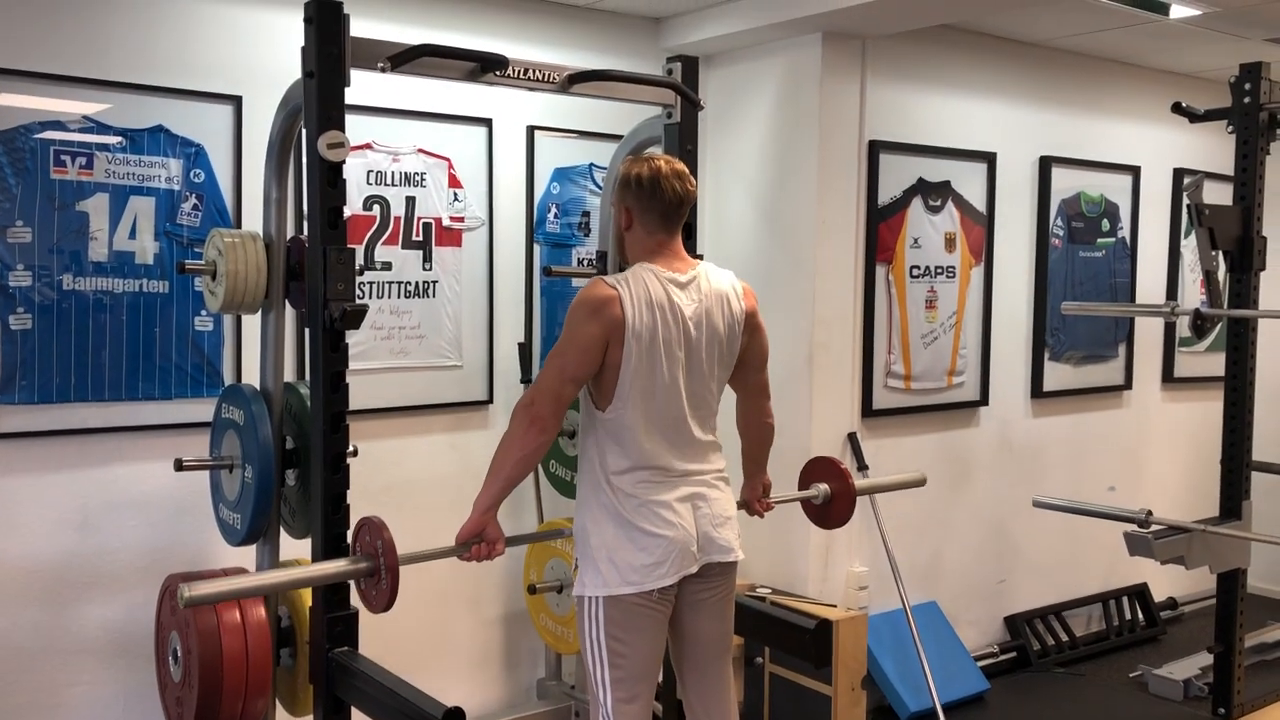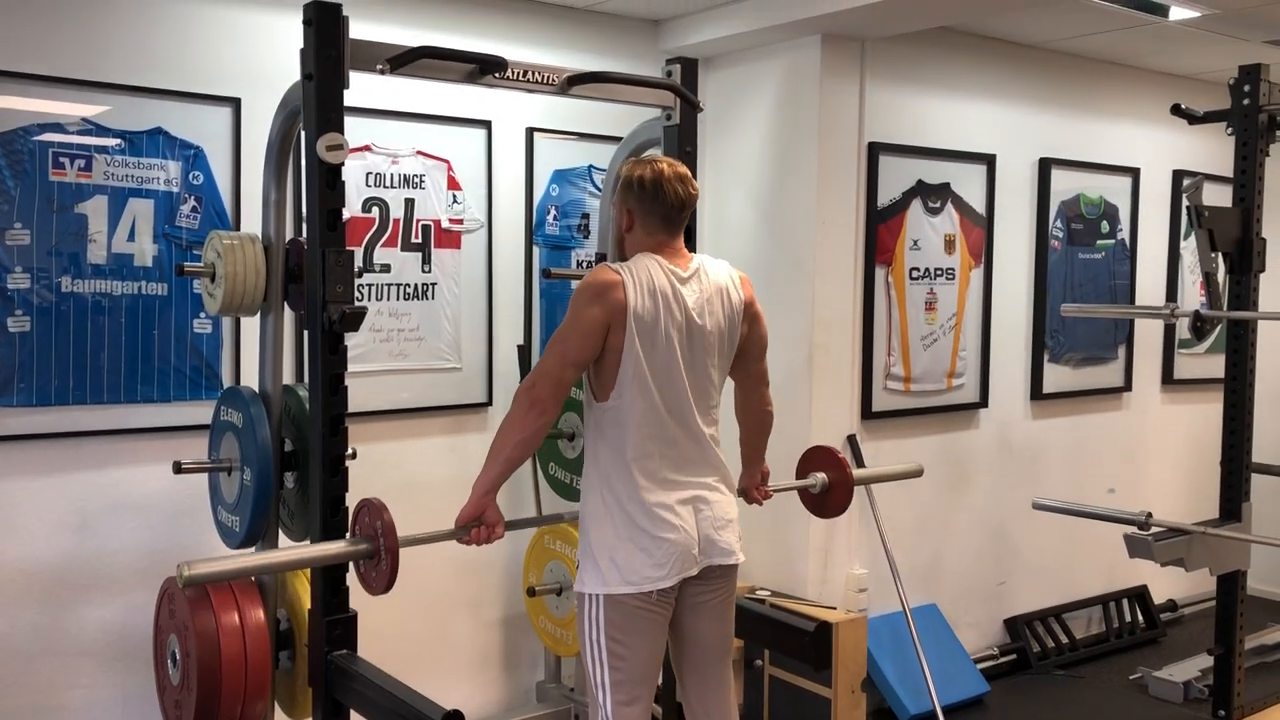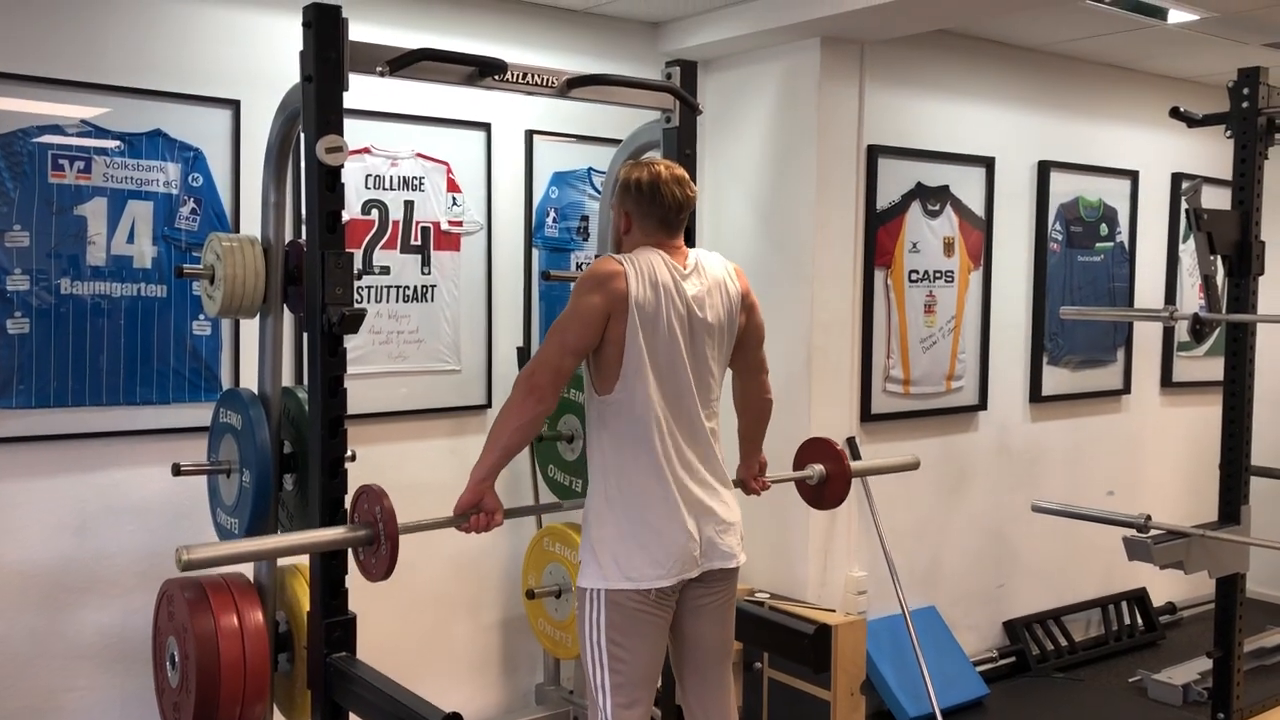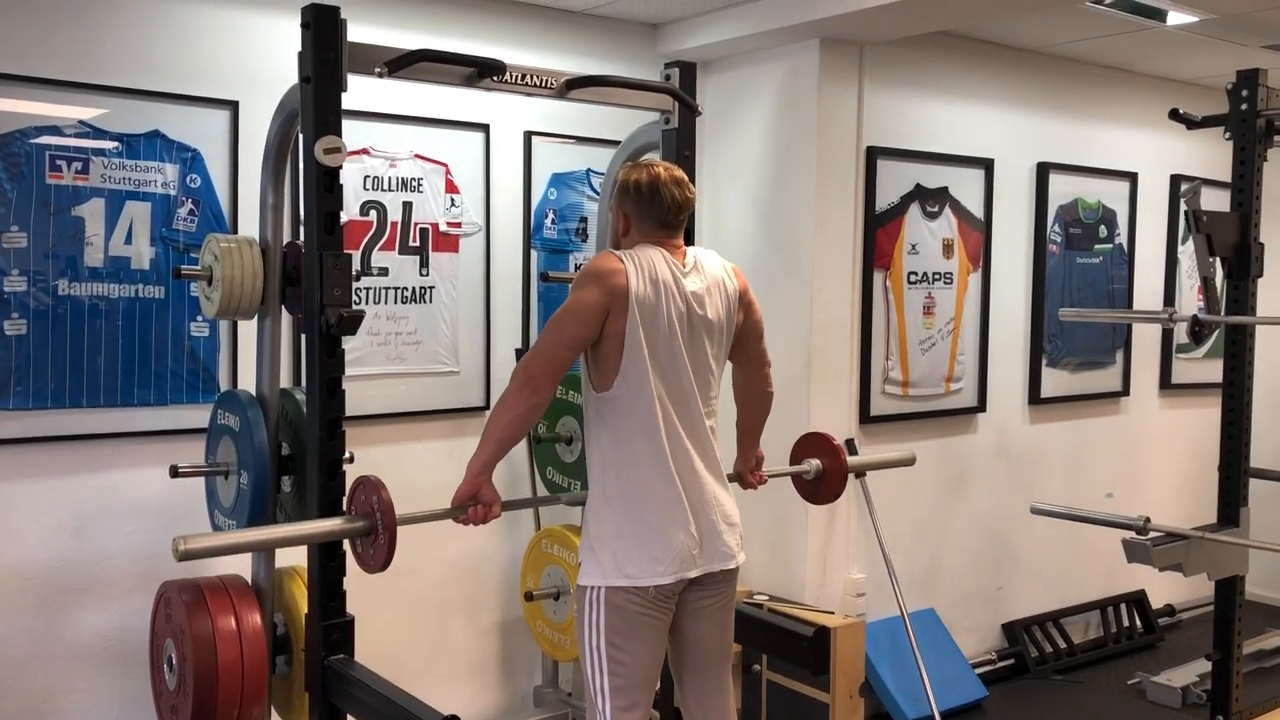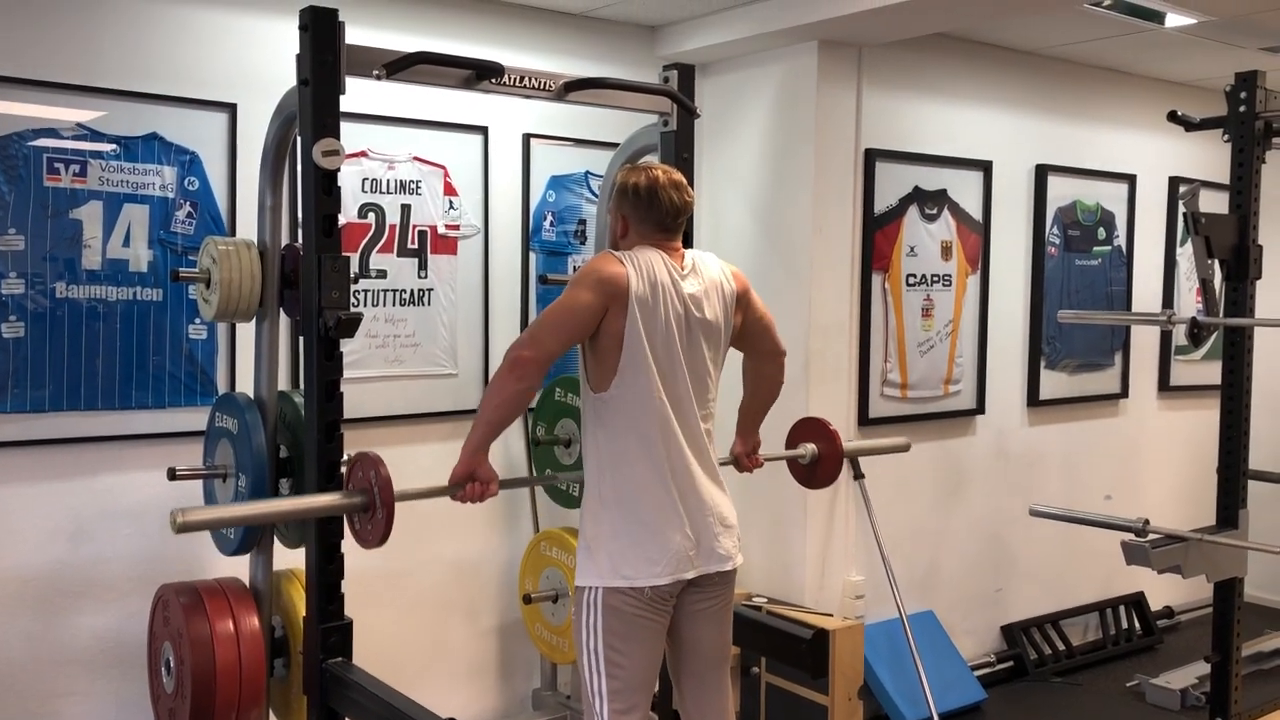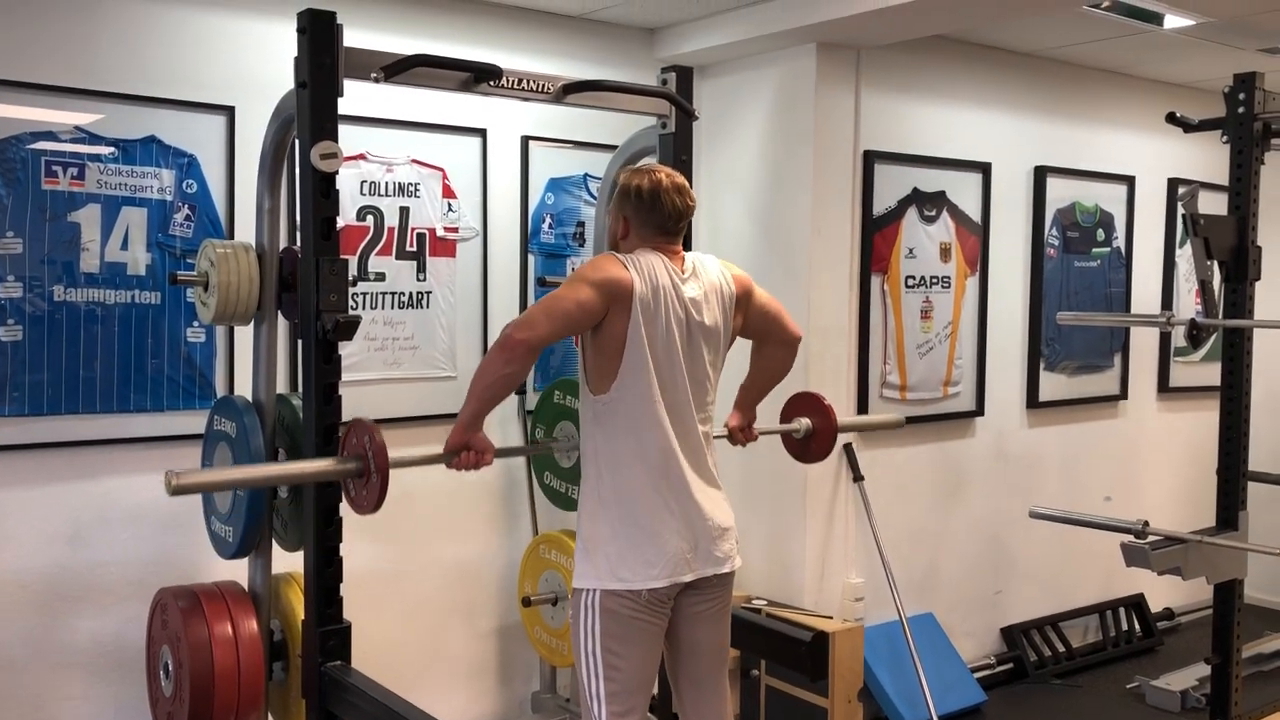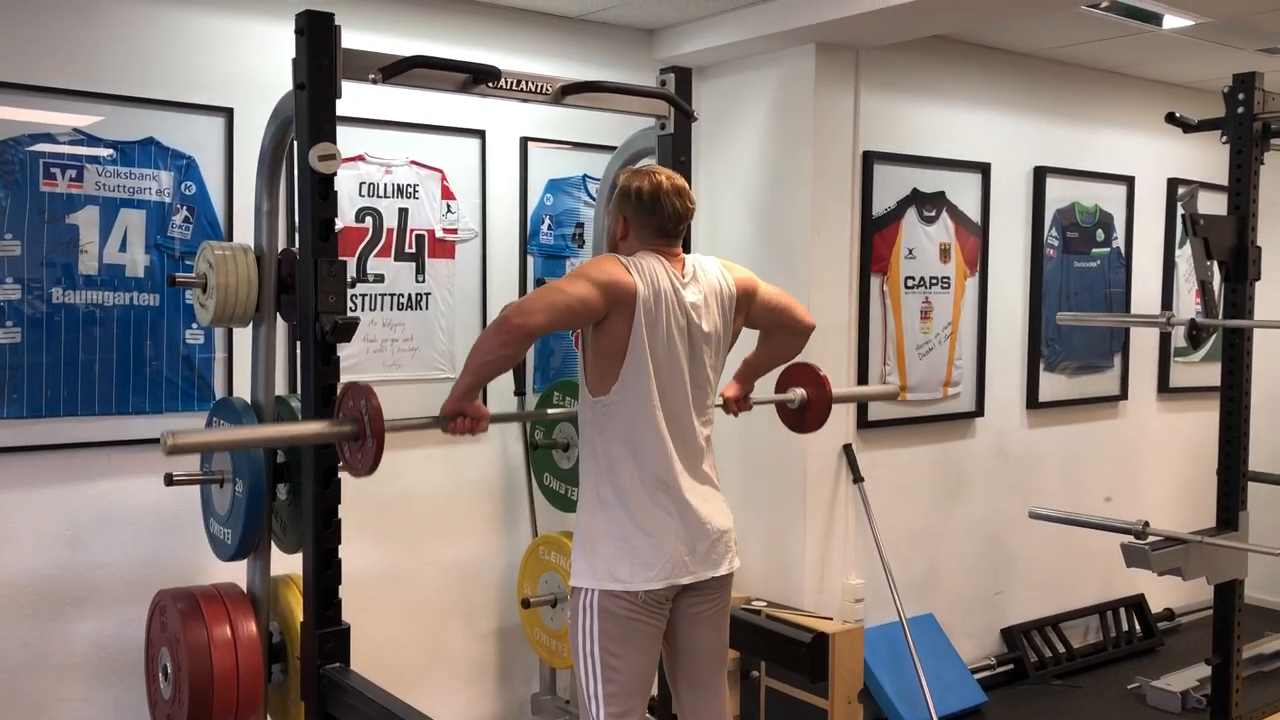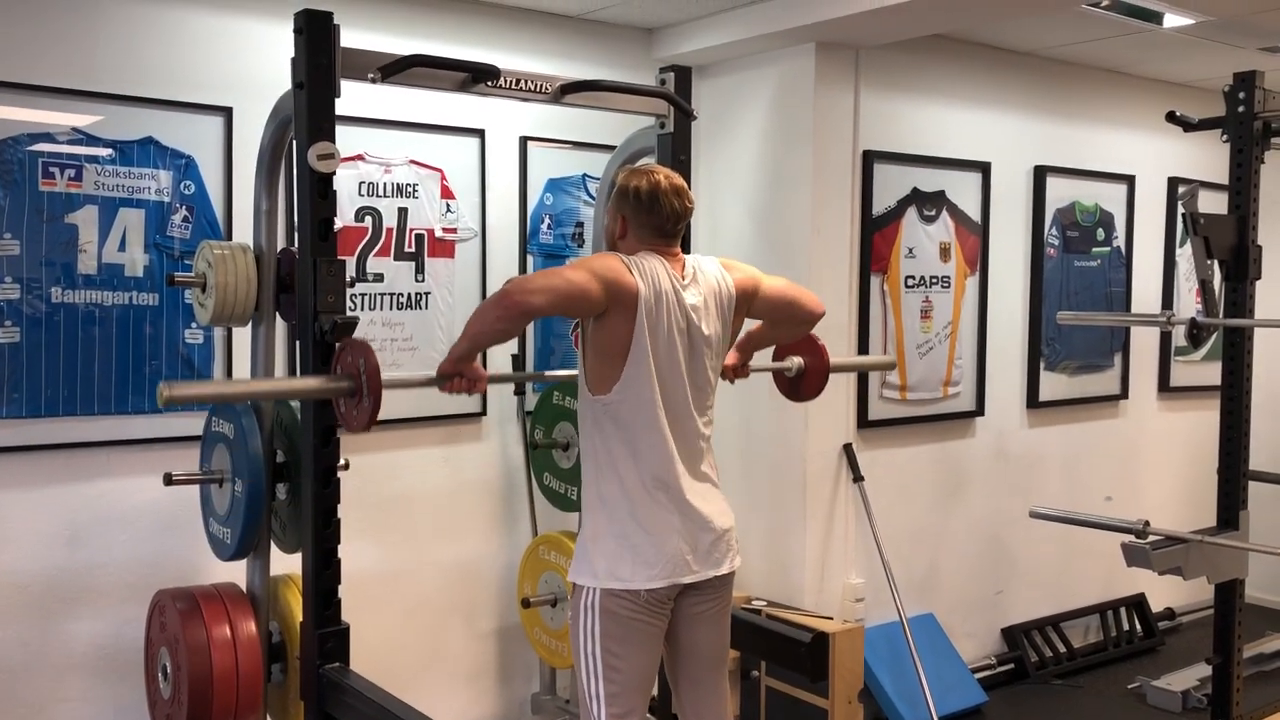
dt=0.2s
person 1, frame 1
left shoulder: (609, 302)
right shoulder: (735, 296)
left elbow: (539, 415)
right elbow: (757, 402)
left wrist: (484, 512)
right wrist: (755, 481)
left hip: (633, 543)
right hip: (712, 528)
person 1, frame 2
left shoulder: (612, 289)
right shoulder: (733, 287)
left elbow: (540, 398)
right elbow: (756, 390)
left wrist: (483, 495)
right wrist: (754, 469)
left hip: (635, 543)
right hip: (713, 529)
person 1, frame 3
left shoulder: (614, 280)
right shoulder: (729, 280)
left elbow: (539, 386)
right elbow: (755, 379)
left wrist: (481, 482)
right wrist: (751, 458)
left hip: (636, 546)
right hip: (715, 532)
person 1, frame 4
left shoulder: (614, 276)
right shoulder: (726, 279)
left elbow: (534, 379)
right elbow: (757, 371)
left wrist: (479, 473)
right wrist: (747, 451)
left hip: (635, 547)
right hip: (714, 534)
person 1, frame 5
left shoulder: (613, 277)
right shoulder: (725, 280)
left elbow: (524, 362)
right elbow: (771, 356)
left wrist: (474, 454)
right wrist: (747, 436)
left hip: (632, 550)
right hip: (712, 537)
person 1, frame 6
left shoulder: (616, 278)
right shoulder: (725, 282)
left elbow: (518, 342)
right elbow: (786, 338)
left wrist: (470, 424)
left hip: (629, 553)
right hip: (710, 541)
person 1, frame 7
left shoulder: (618, 281)
right shoulder: (725, 280)
left elbow: (517, 323)
right elbow: (798, 324)
left wrist: (465, 394)
left hip: (628, 558)
right hip: (708, 544)
person 1, frame 8
left shoulder: (618, 280)
right shoulder: (725, 280)
left elbow: (516, 299)
right elbow: (809, 308)
left wrist: (463, 355)
left hip: (629, 557)
right hip: (709, 542)
